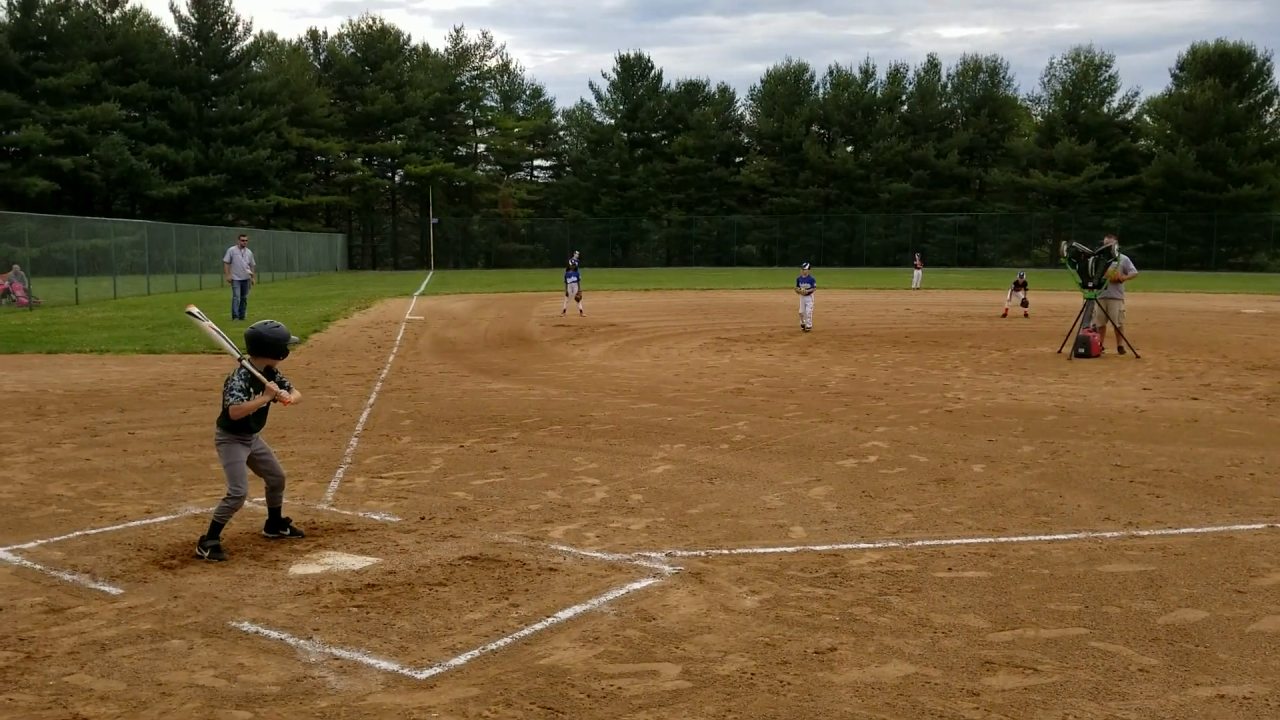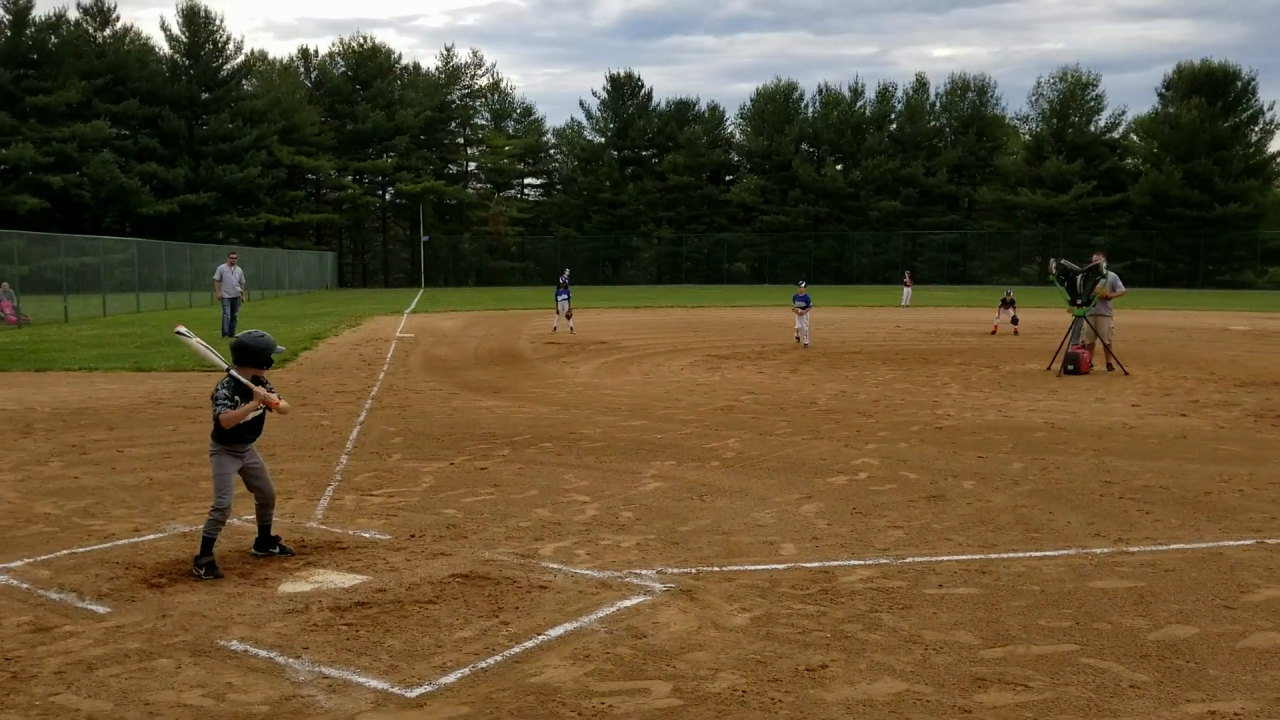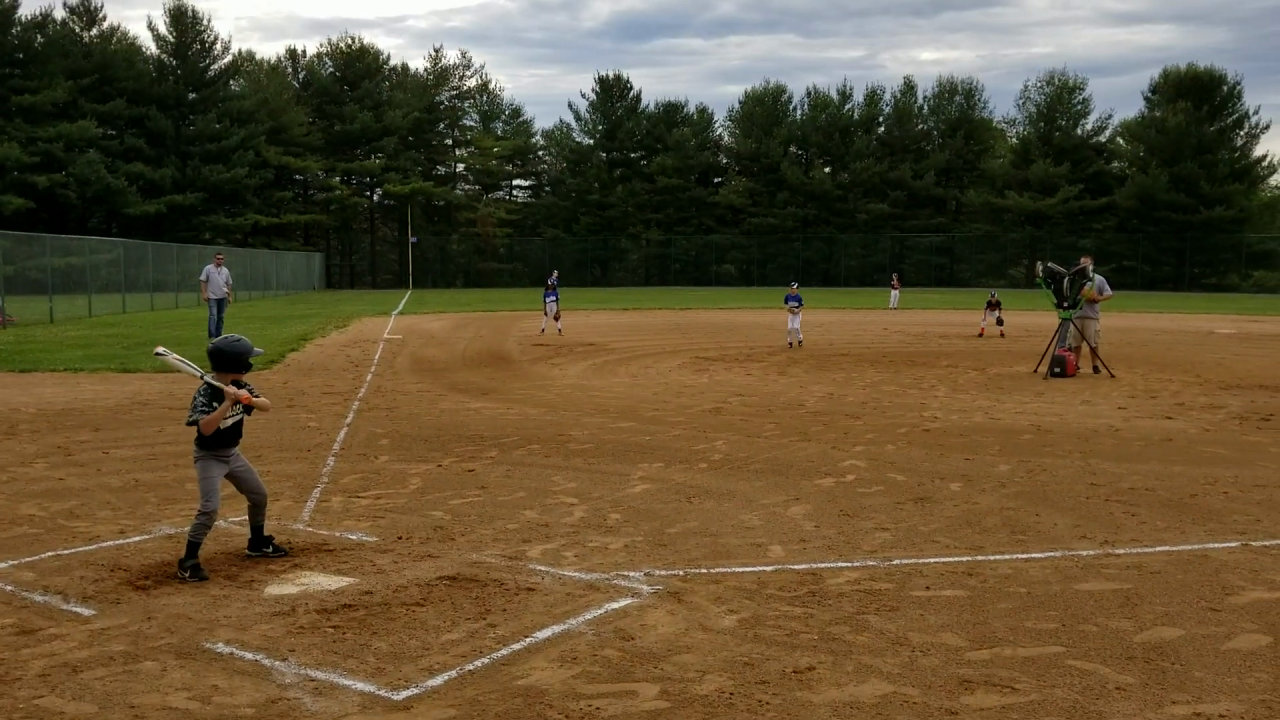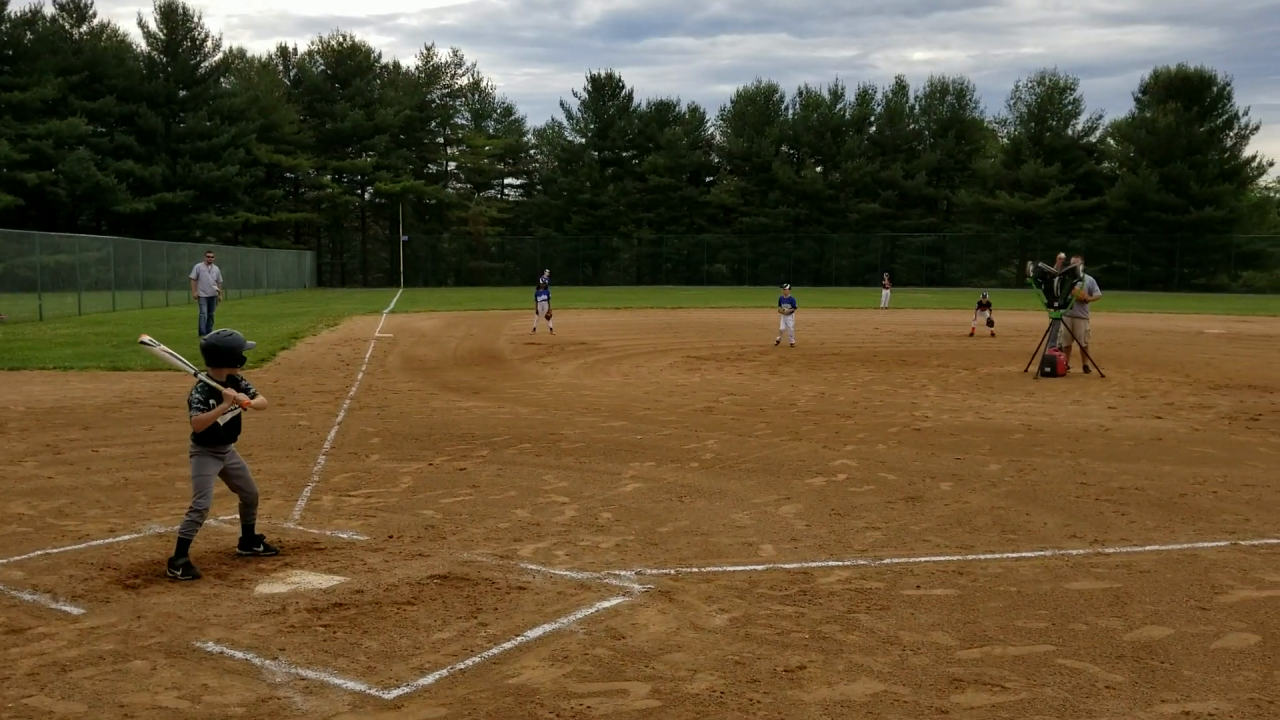
dt=0.3s
person 1, frame 1
left shoulder: (270, 373)
right shoulder: (240, 378)
left elbow: (297, 393)
right elbow: (234, 412)
left wrist: (287, 397)
right wrist: (265, 397)
left hip: (251, 437)
right hip: (230, 439)
left knee: (276, 478)
right knee: (238, 492)
left ankle: (275, 525)
right ankle: (208, 541)
person 1, frame 2
left shoulder: (259, 382)
right shoulder: (225, 388)
left elbow: (286, 409)
right elbow: (226, 422)
left wrist: (274, 401)
right wrist: (254, 402)
left hip: (247, 449)
right hip: (224, 451)
left knee: (267, 495)
right knee: (223, 505)
left ankle: (264, 543)
right ankle: (203, 559)
person 1, frame 3
left shoulder: (239, 386)
right shoulder: (204, 394)
left elbow: (267, 406)
right elbow: (205, 429)
left wrist: (249, 399)
right wrist: (227, 403)
left hip: (232, 453)
right hip: (209, 457)
left knee: (258, 496)
right knee: (209, 509)
left ankle: (258, 543)
right ankle: (188, 562)
person 1, frame 4
left shoulder: (236, 381)
right shoulder: (200, 391)
left elbow: (263, 402)
right elbow: (197, 425)
left wrist: (248, 401)
right wrist: (225, 404)
left hip: (228, 451)
right hip: (205, 453)
left knee: (250, 495)
right knee: (201, 506)
left ankle: (249, 542)
right ankle: (178, 561)
